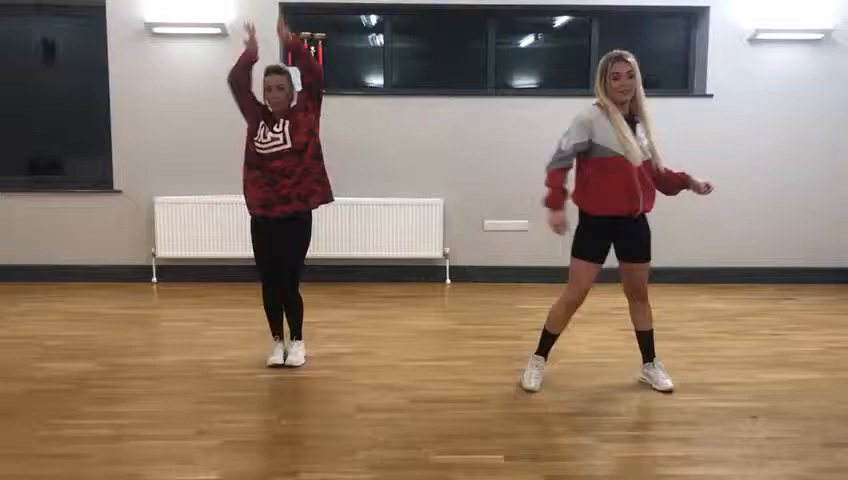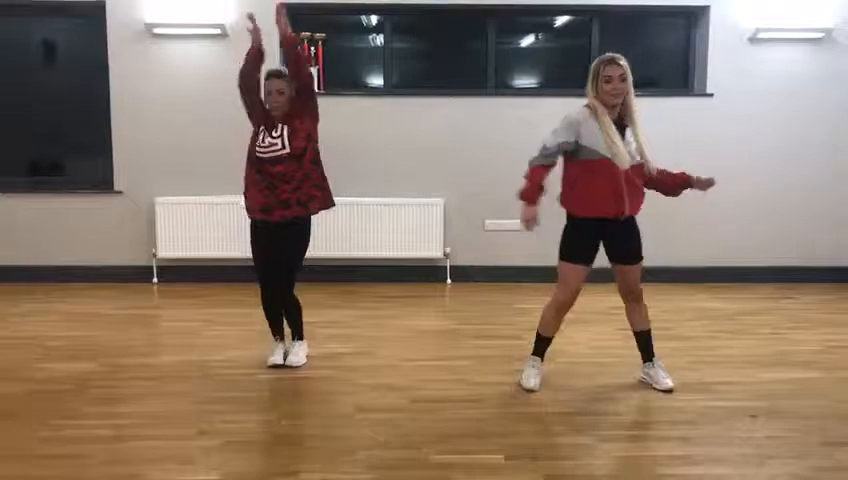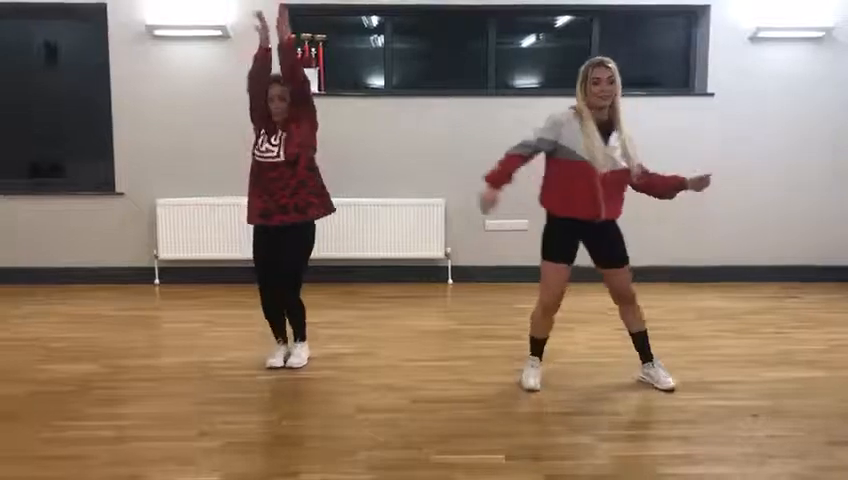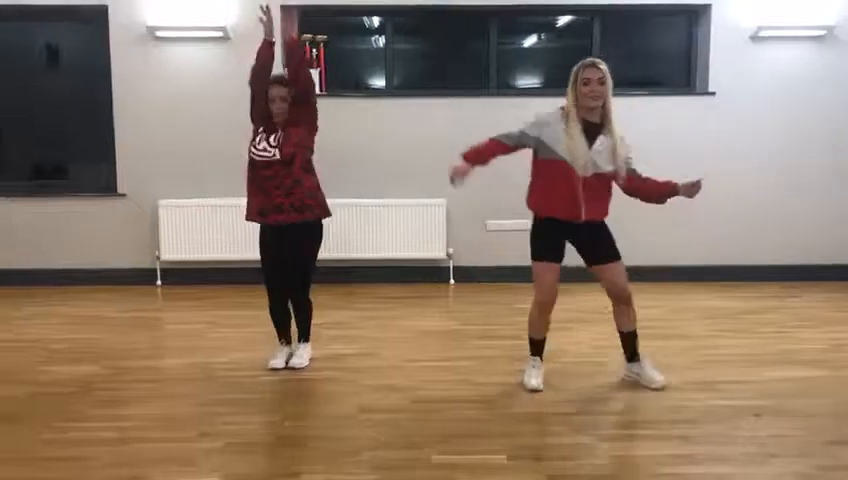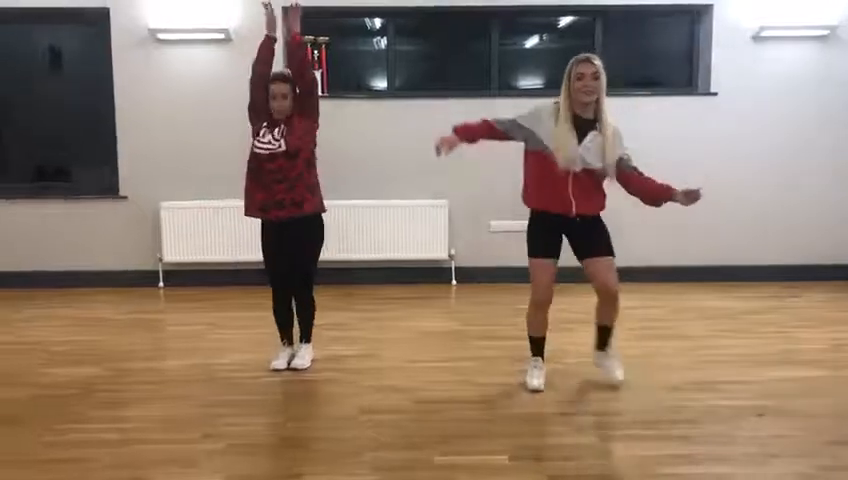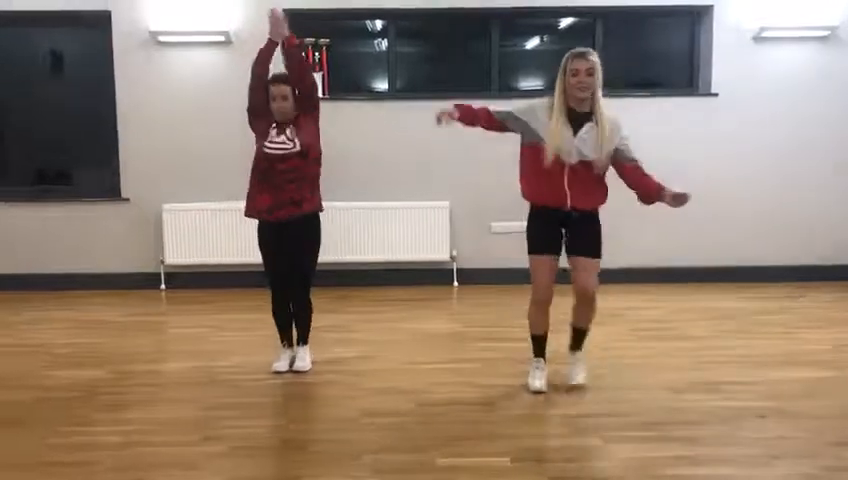
dt=0.1s
person 1, frame 1
left shoulder: (304, 114)
right shoulder: (256, 118)
left elbow: (314, 77)
right elbow: (237, 85)
left wrist: (291, 41)
right wrist: (250, 53)
left hip: (297, 213)
right hip: (263, 214)
left knee: (288, 281)
right knee: (269, 282)
left ankle: (297, 341)
right ankle: (278, 342)
person 1, frame 2
left shoulder: (304, 116)
right shoulder: (260, 119)
left elbow: (305, 77)
right elbow: (246, 83)
left wrist: (288, 37)
right wrist: (256, 46)
left hip: (295, 218)
right hip: (262, 218)
left knee: (283, 284)
right knee: (267, 285)
left ankle: (298, 341)
right ankle: (278, 342)
person 1, frame 3
left shoulder: (304, 123)
right shoulder: (262, 125)
left elbow: (299, 83)
right elbow: (254, 86)
left wrist: (286, 40)
right wrist: (264, 44)
left hip: (299, 221)
right hip: (266, 221)
left knee: (287, 288)
right knee: (267, 289)
left ankle: (300, 343)
right ankle: (280, 343)
person 1, frame 4
left shoulder: (303, 124)
right shoulder: (262, 124)
left elbow: (303, 84)
right elbow: (257, 84)
left wrist: (291, 40)
right wrist: (268, 39)
left hip: (302, 222)
right hip: (269, 222)
left knee: (298, 289)
right knee: (275, 290)
left ankle: (303, 344)
right ankle: (283, 344)
person 1, frame 5
left shoulder: (306, 120)
right shoulder: (260, 121)
left elbow: (307, 79)
right elbow: (256, 79)
left wrist: (294, 34)
right wrist: (270, 35)
left hip: (306, 218)
right hip: (272, 220)
left knee: (303, 287)
right knee: (280, 287)
left ankle: (305, 345)
right ankle: (285, 345)
person 1, frame 6
left shoulder: (308, 121)
right shoulder: (261, 123)
left elbow: (306, 80)
right elbow: (256, 83)
left wrist: (288, 40)
right wrist: (272, 40)
left hip: (304, 219)
right hip: (270, 221)
left knee: (300, 289)
right knee: (278, 290)
left ankle: (303, 347)
right ankle: (285, 348)
person 2, frame 1
left shoulder: (640, 123)
right shoulder: (591, 119)
right elbow: (559, 161)
left wrist: (686, 182)
right wrist: (555, 205)
left hip: (633, 220)
right hip: (597, 219)
left knee: (638, 293)
right knee: (574, 296)
left ankle: (650, 365)
right ankle: (538, 360)
person 2, frame 2
left shoulder: (630, 126)
right shoulder: (579, 120)
left elbow: (645, 174)
right elbow: (543, 157)
left wrist: (687, 181)
right wrist: (529, 199)
left hip: (623, 222)
right hip: (585, 221)
left knee: (633, 294)
right knee: (564, 298)
left ankle: (649, 364)
right ankle: (536, 360)
person 2, frame 3
left shoulder: (620, 132)
right shoulder: (565, 123)
left elbow: (641, 179)
right elbow: (525, 149)
left wrist: (684, 184)
right wrist: (495, 183)
left hip: (604, 224)
right hip: (563, 222)
left knee: (625, 296)
right knee: (549, 299)
left ankle: (649, 365)
right ankle: (534, 361)
person 2, frame 4
left shoulder: (613, 137)
right shoulder: (550, 123)
left elbow: (631, 182)
right elbow: (507, 141)
left wrist: (674, 189)
right wrist: (470, 161)
left hip: (592, 224)
right hip: (550, 222)
left knee: (622, 293)
right knee: (545, 300)
left ankle: (634, 363)
right ankle: (535, 361)
person 2, frame 5
left shoulder: (610, 132)
right shoulder: (544, 117)
left elbow: (631, 177)
right elbow: (499, 128)
left wrist: (671, 195)
right wrist: (459, 134)
left hip: (587, 220)
right hip: (545, 217)
left knee: (609, 289)
right knee: (541, 296)
left ankle: (604, 351)
right ankle: (537, 361)
person 2, frame 6
left shoulder: (608, 125)
right shoulder: (539, 113)
left elbow: (630, 169)
right elbow: (495, 119)
left wrist: (662, 194)
right wrist: (459, 113)
left hip: (585, 215)
right hip: (544, 213)
left knee: (586, 291)
right knee: (542, 295)
left ankle: (576, 353)
right ankle: (539, 361)
